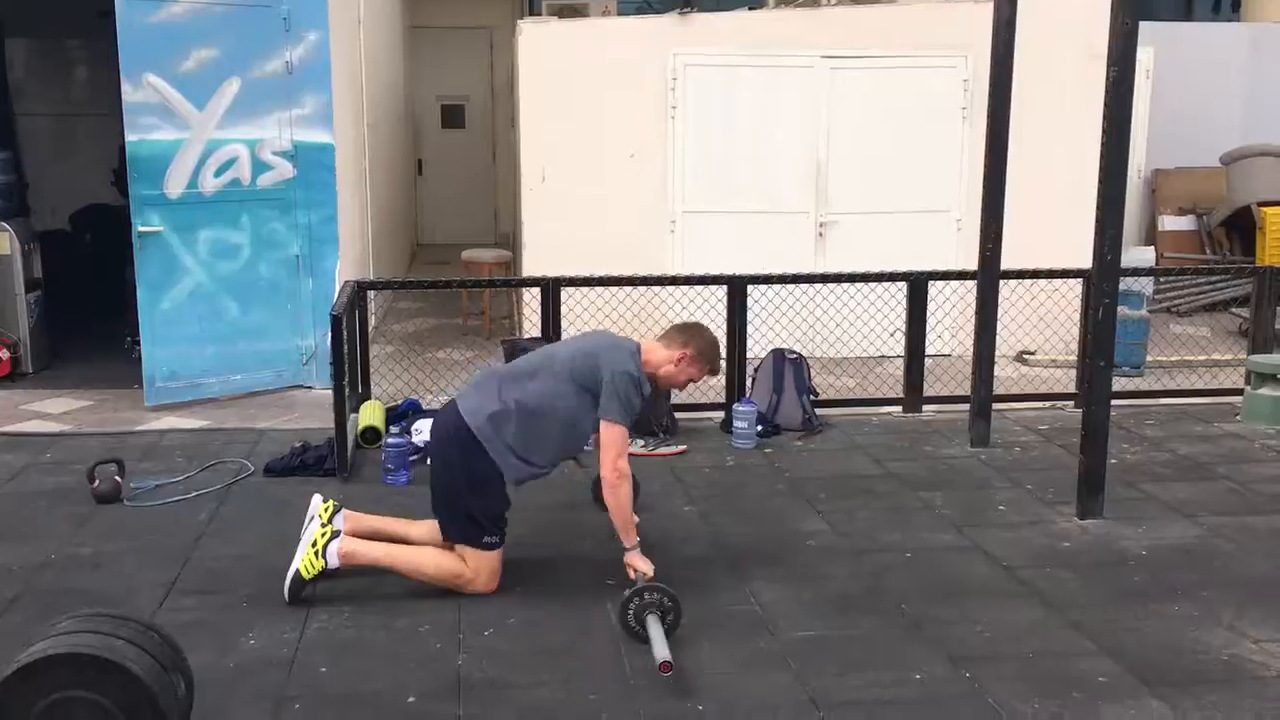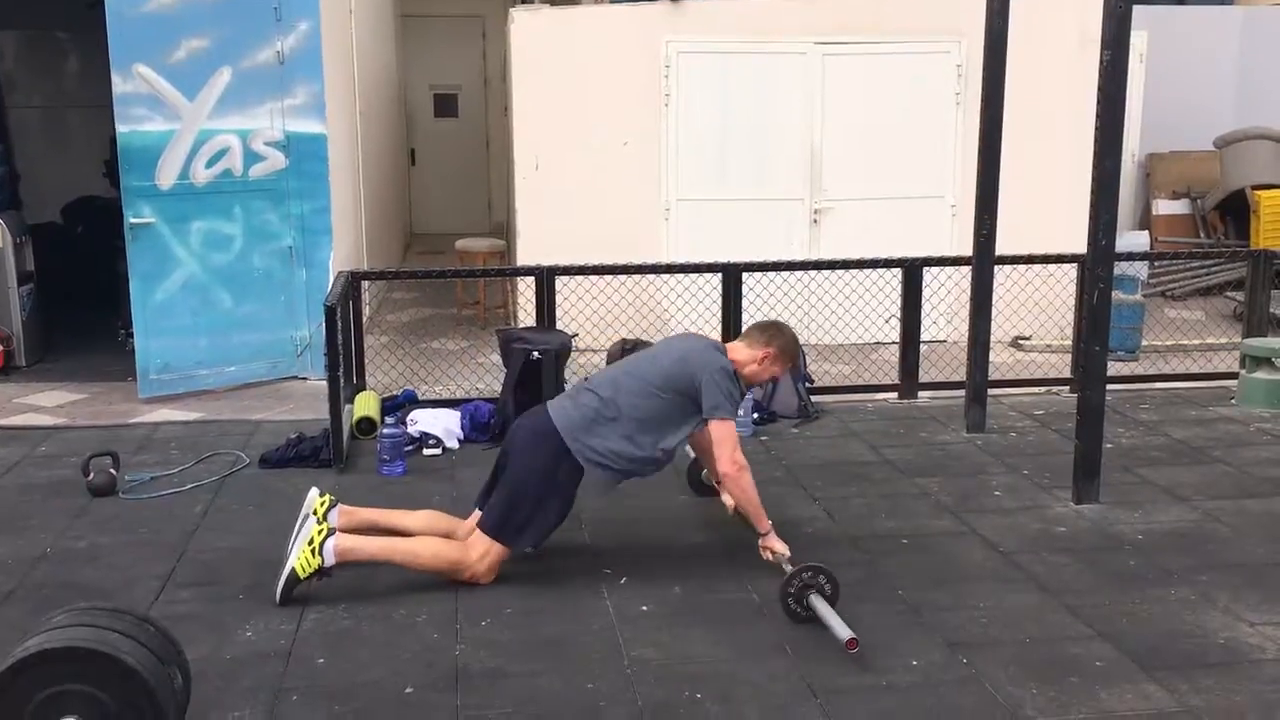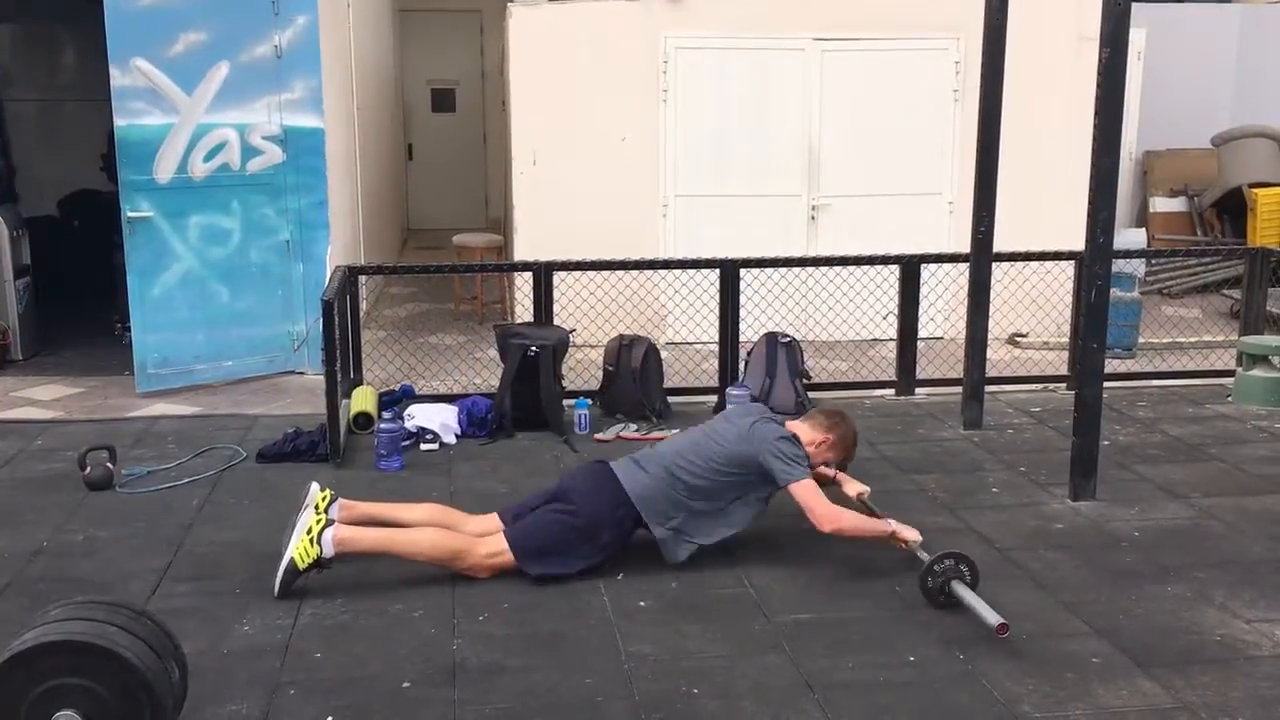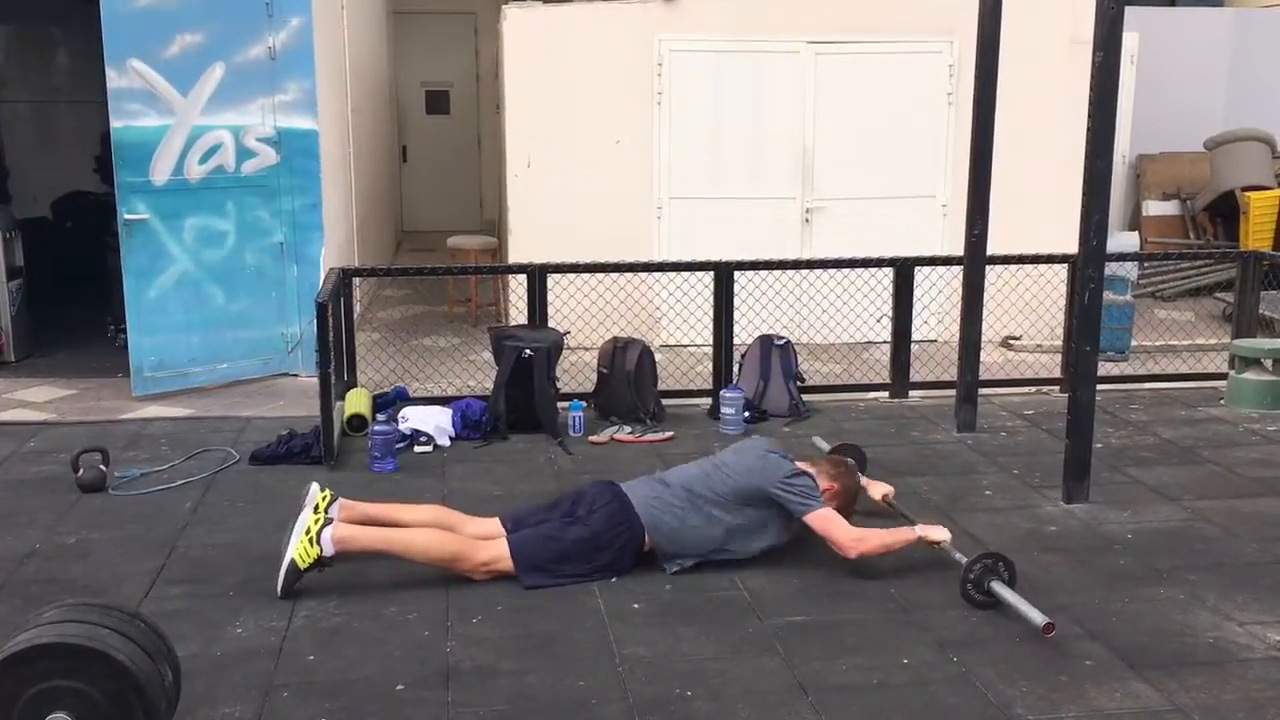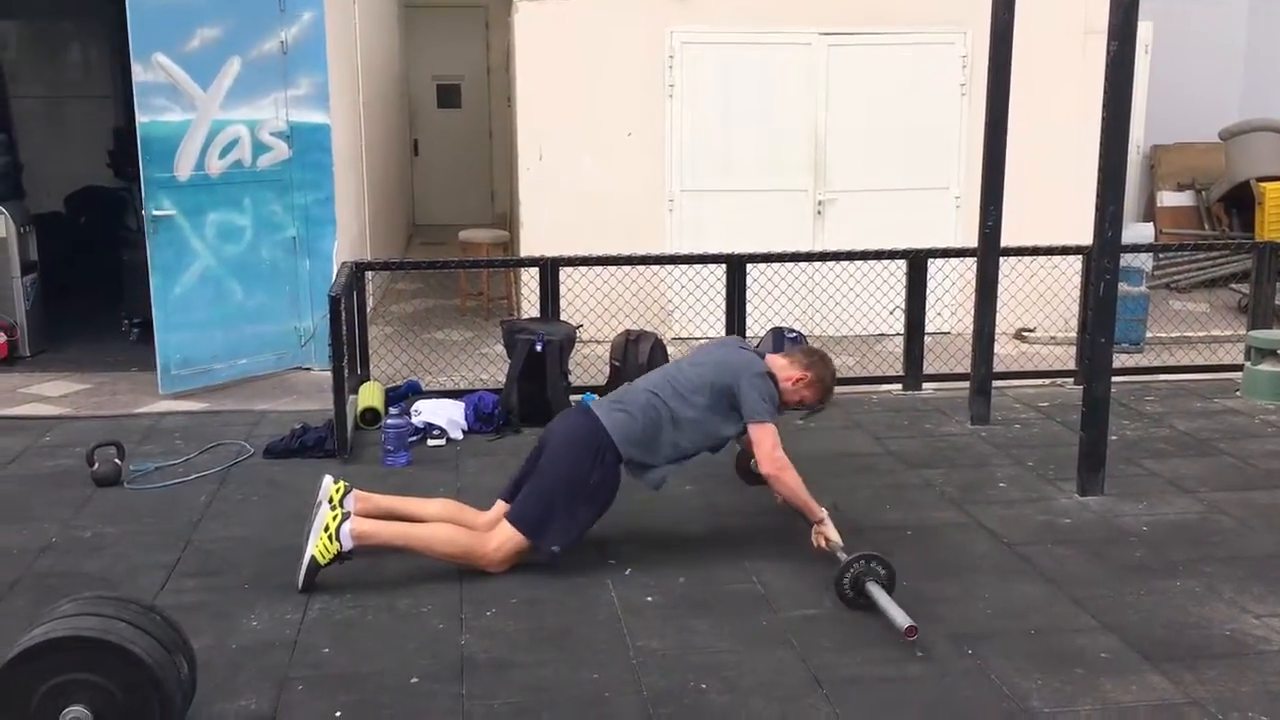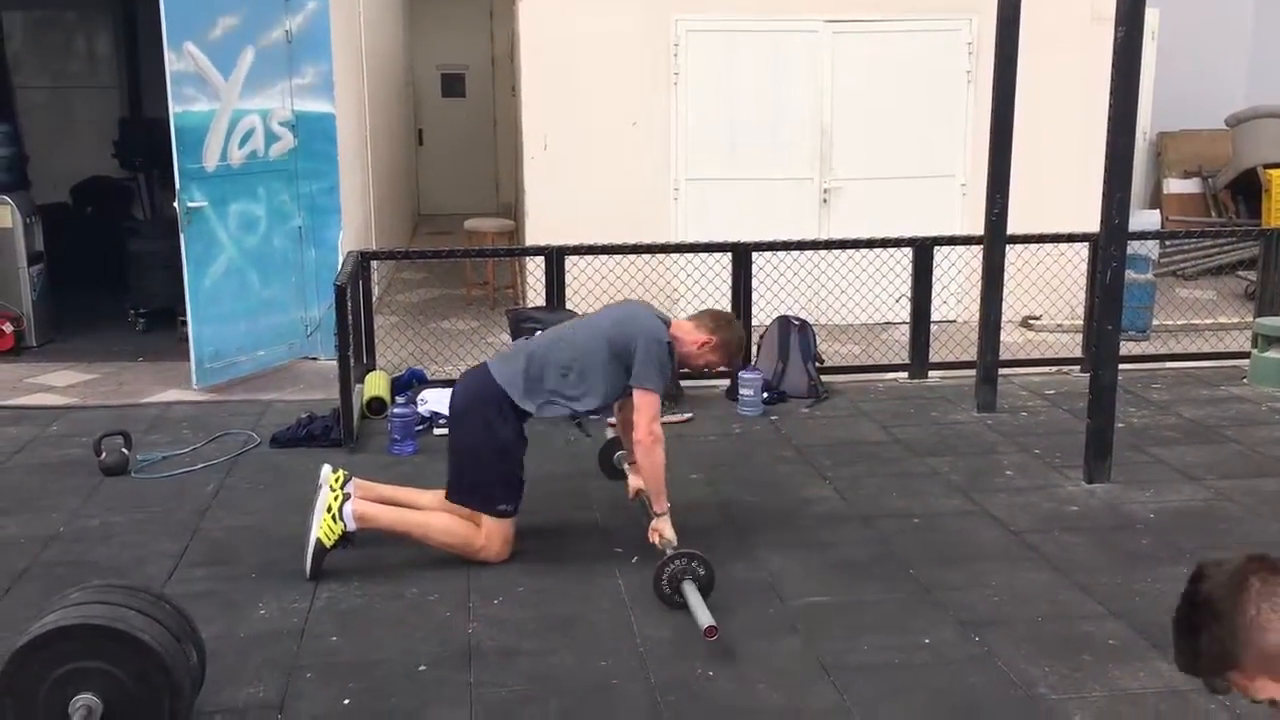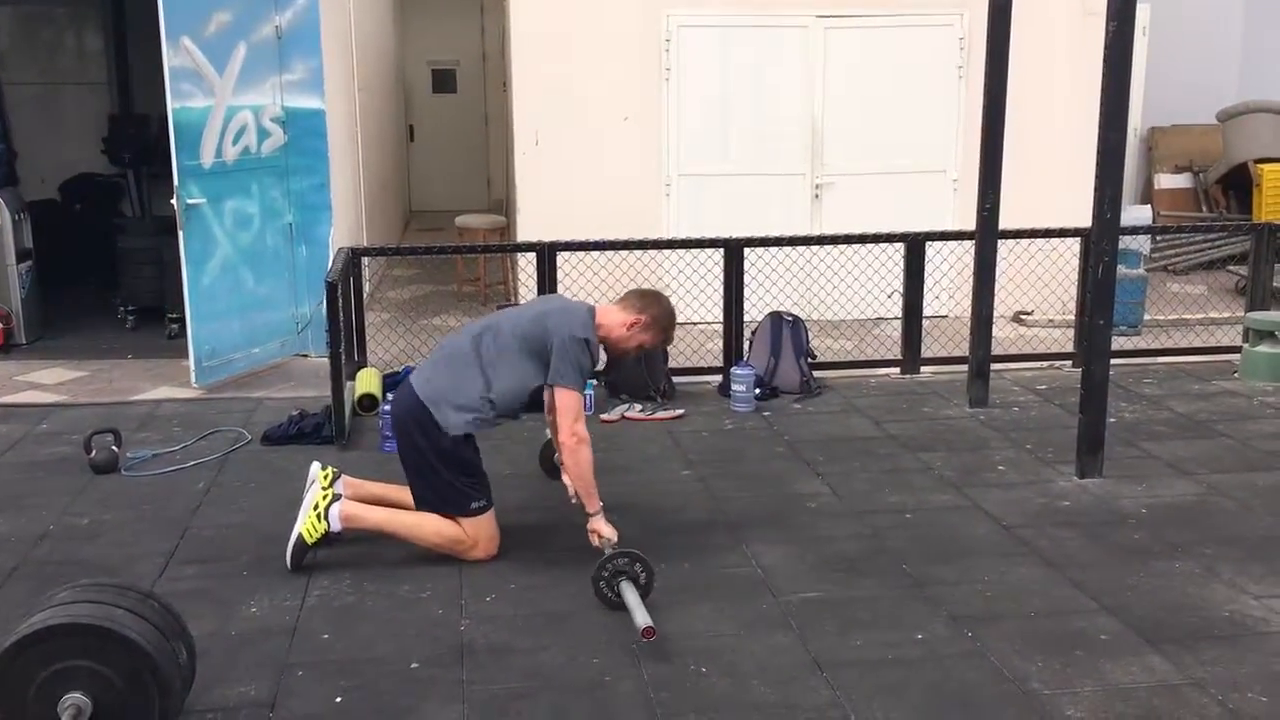
dt=0.7s
person 1, frame 1
left shoulder: (618, 352)
right shoulder: (626, 373)
left elbow: (602, 437)
right elbow: (613, 470)
left wrist: (622, 508)
right wrist: (631, 547)
left hip: (465, 423)
right hip: (471, 436)
left knee: (460, 540)
right knee: (478, 576)
left ankle: (339, 520)
right ankle: (339, 549)
person 1, frame 2
left shoulder: (699, 351)
right shoulder: (720, 371)
left elbow: (697, 429)
right elbow: (732, 464)
left wrist: (721, 489)
right wrist: (765, 531)
left hip: (543, 427)
right hip: (558, 447)
left knee: (466, 531)
right knee: (476, 563)
left ankle: (335, 515)
right ankle: (334, 546)
person 1, frame 3
left shoulder: (758, 416)
right shoulder: (778, 447)
right elbow: (826, 520)
left wrist: (839, 477)
right wrist: (890, 528)
left hip: (600, 481)
right hip: (611, 511)
left knee: (475, 526)
right knee: (478, 557)
left ankle: (335, 508)
right ankle: (332, 537)
person 1, frame 4
left shoulder: (770, 450)
right shoulder: (790, 483)
right elbow: (853, 545)
left wrist: (862, 481)
right wrist: (920, 532)
left hip: (609, 498)
right hip: (619, 531)
left knee: (472, 528)
right knee: (477, 559)
left ankle: (337, 508)
right ankle: (334, 538)
person 1, frame 5
left shoulder: (739, 352)
right shoulder: (758, 377)
left elbow: (740, 427)
right elbow: (774, 464)
left wrist: (772, 475)
right wrist: (818, 518)
left hip: (580, 426)
right hip: (596, 448)
left knee: (487, 521)
right knee: (494, 551)
left ankle: (350, 500)
right ankle: (349, 531)
person 1, frame 6
left shoulder: (645, 322)
right shoulder: (656, 343)
left elbow: (625, 403)
right elbow: (648, 434)
left wrist: (633, 467)
right wrist: (661, 513)
left hip: (486, 389)
right hip: (495, 403)
left knee: (473, 511)
right knee: (490, 544)
left ankle: (349, 488)
right ankle: (353, 513)
person 1, frame 7
left shoulder: (570, 315)
right shoulder: (576, 336)
left elbow: (554, 405)
right elbow: (573, 434)
left wrist: (565, 467)
right wrist: (595, 513)
left hip: (425, 398)
right hip: (435, 410)
left knee: (449, 504)
right knee: (479, 543)
left ankle: (337, 486)
right ankle: (338, 512)
